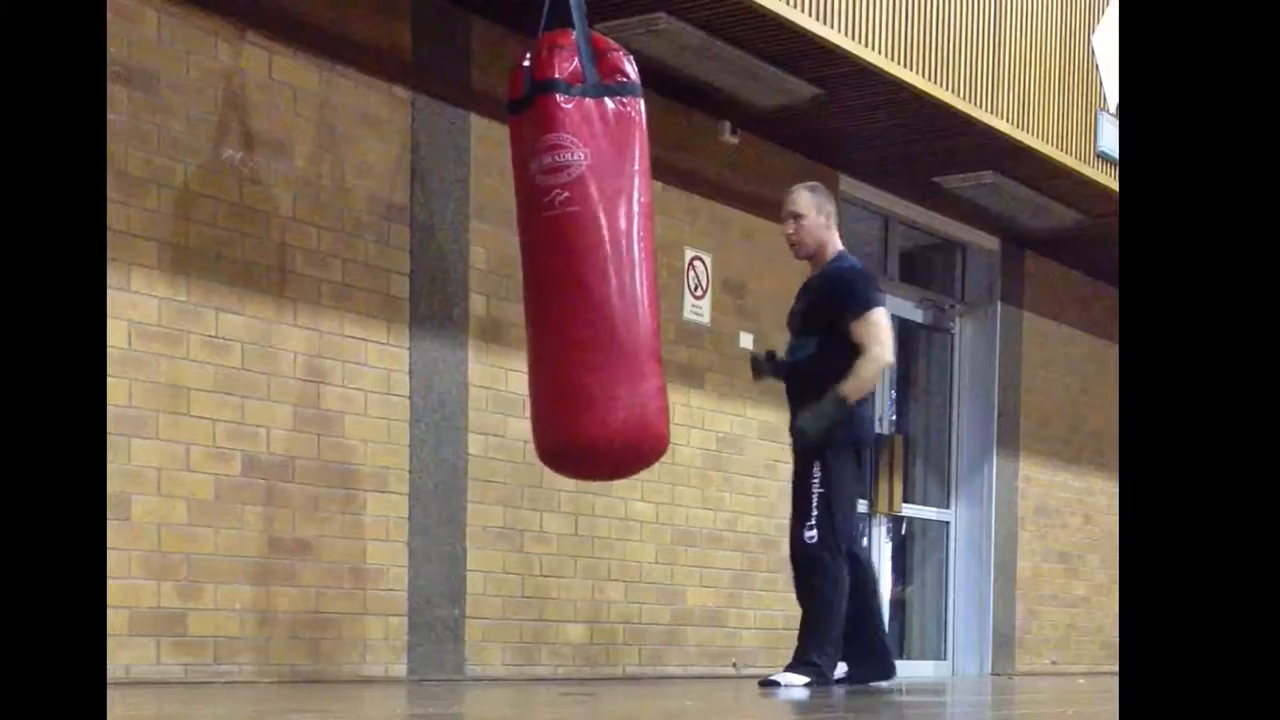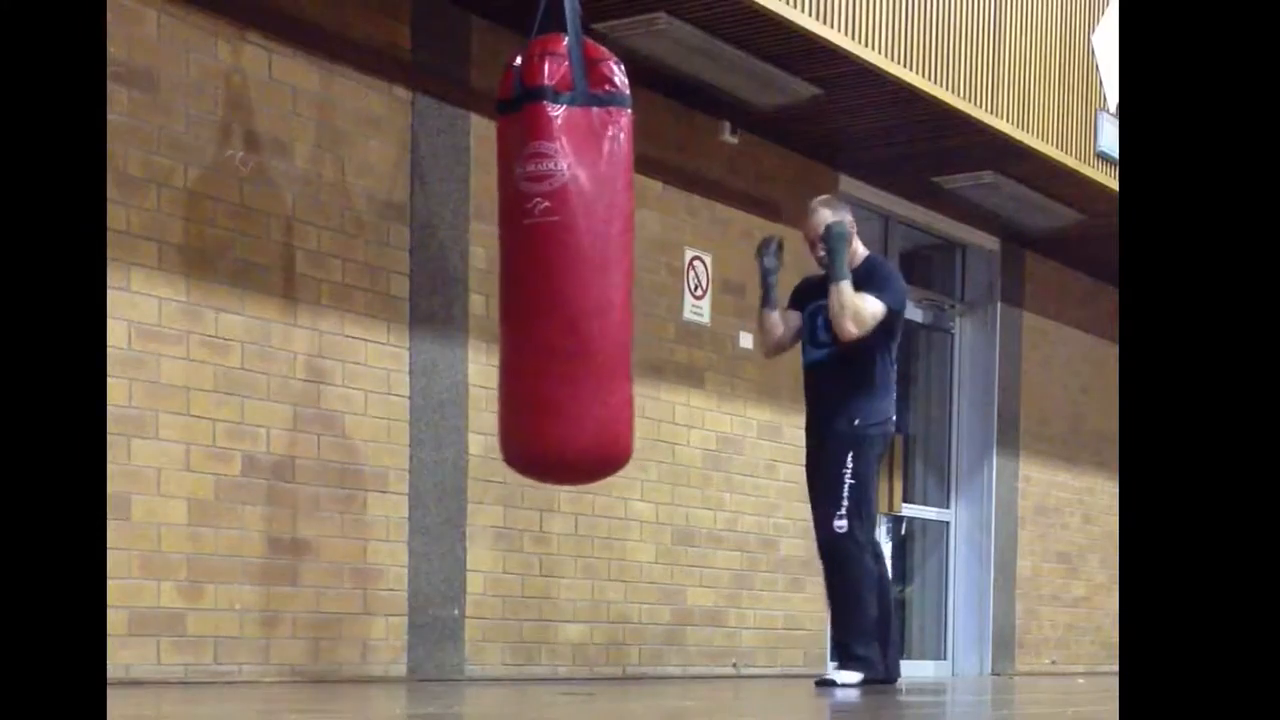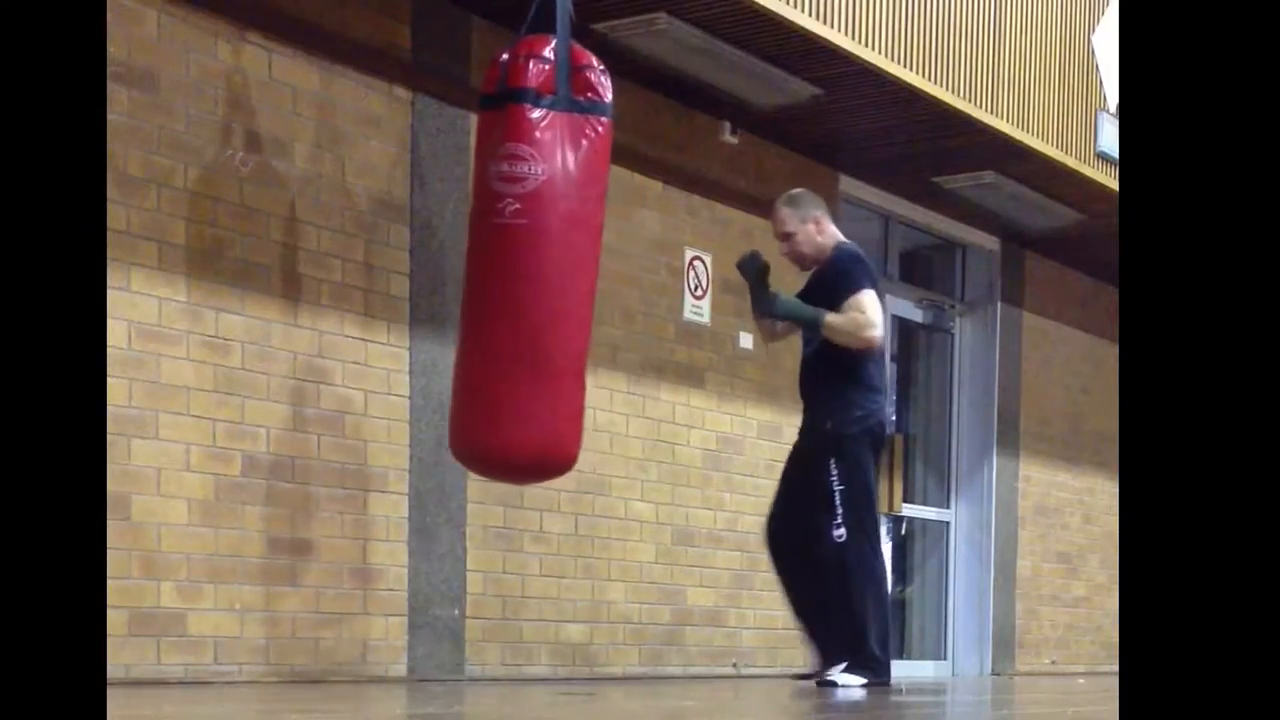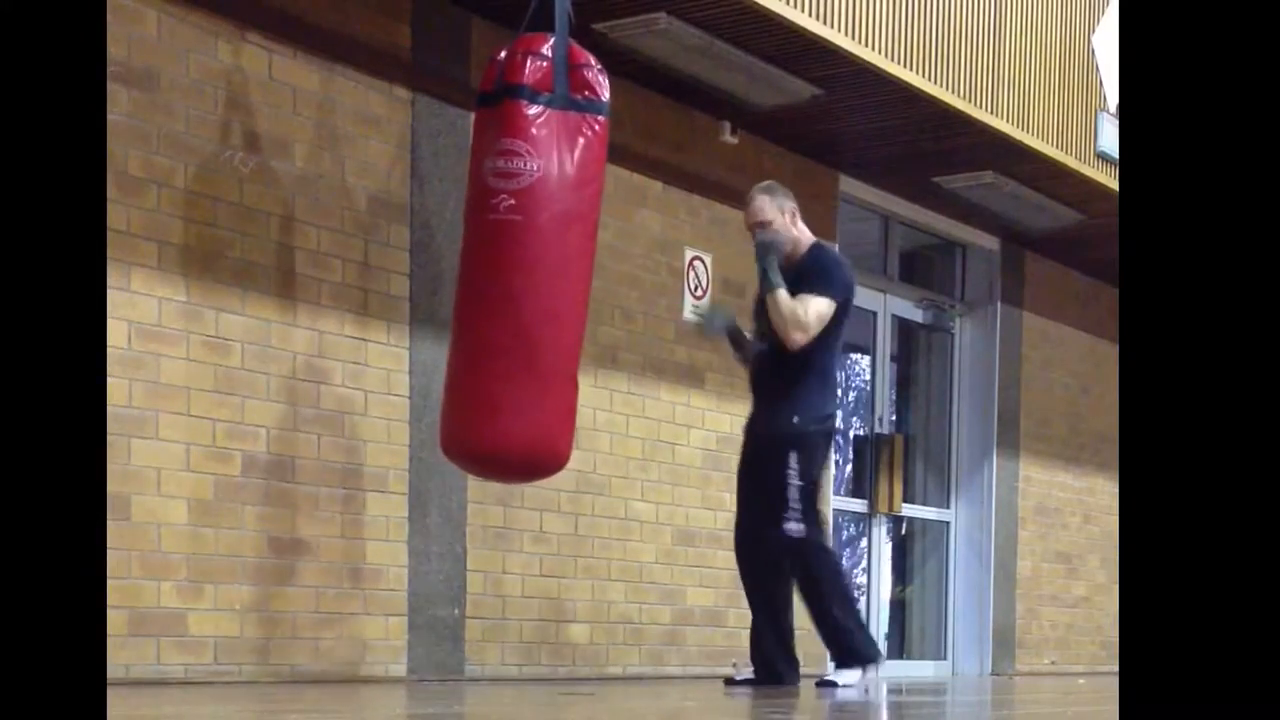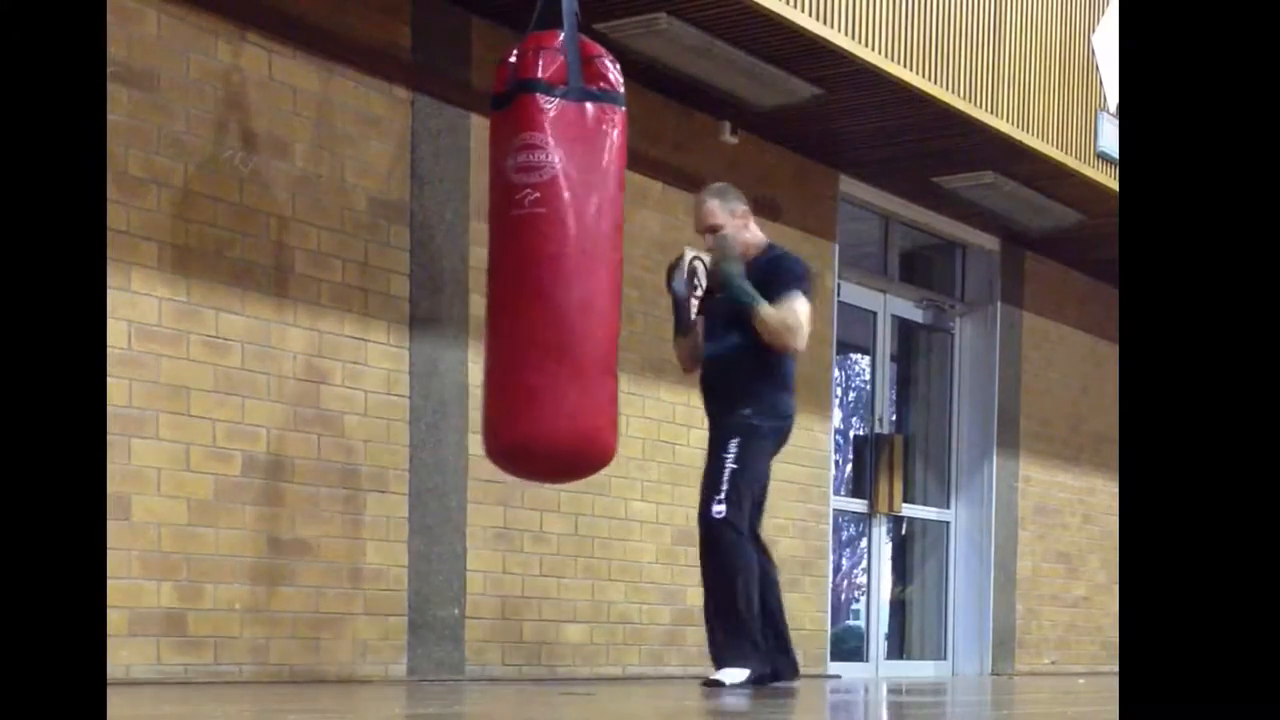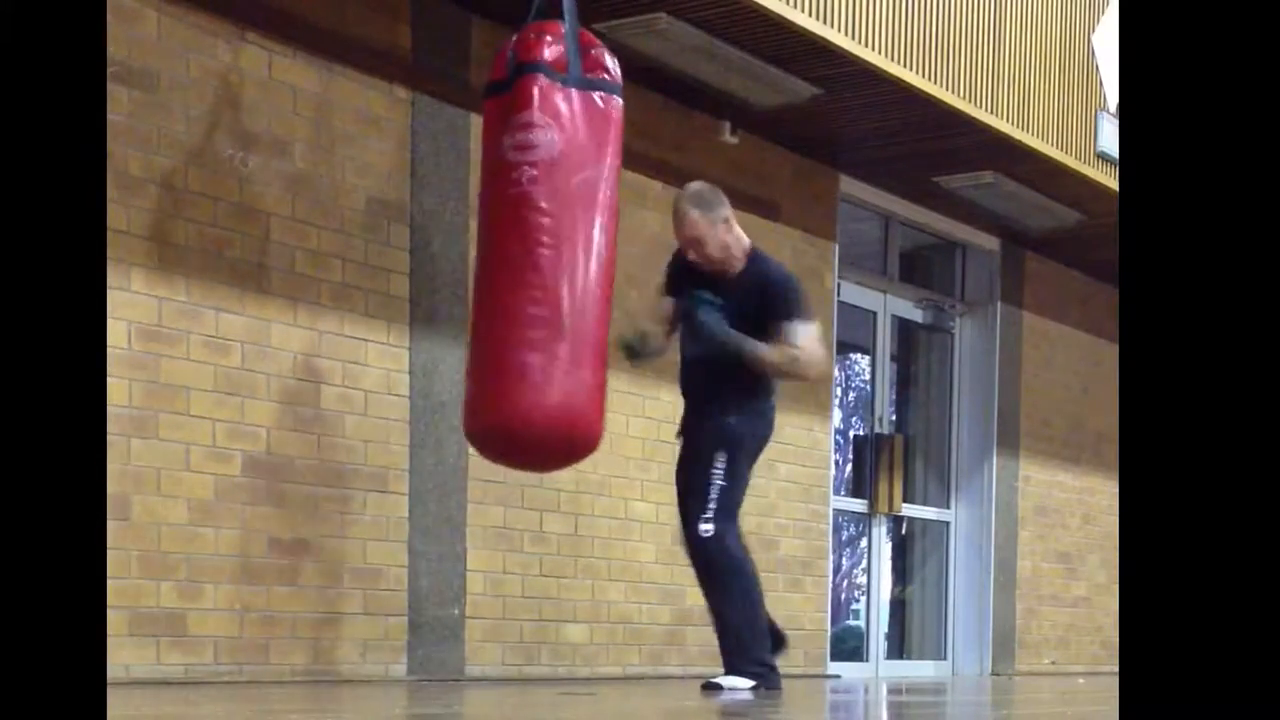
dt=0.4s
person 1, frame 1
left shoulder: (849, 278)
right shoulder: (810, 287)
left elbow: (880, 354)
left wrist: (826, 409)
right wrist: (778, 367)
left hip: (836, 433)
right hip: (821, 433)
left knee: (815, 546)
right knee: (837, 545)
left ankle: (814, 661)
right ankle: (869, 655)
person 1, frame 2
left shoulder: (880, 277)
right shoulder: (811, 287)
left elbow: (849, 326)
right elbow: (772, 343)
left wrist: (840, 259)
right wrist: (768, 280)
left hip: (858, 426)
right hip: (823, 427)
left knee: (842, 535)
right knee: (853, 542)
left ankle: (861, 657)
right ankle: (881, 657)
person 1, frame 3
left shoulder: (847, 264)
right shoulder: (823, 275)
left elbow: (871, 331)
right elbow: (772, 329)
left wrist: (801, 312)
right wrist: (758, 286)
left hip: (848, 425)
right hip: (824, 425)
left knee: (848, 543)
right knee: (786, 535)
left ankle: (870, 662)
right ankle: (837, 647)
person 1, frame 4
left shoulder: (825, 267)
right shoulder: (774, 279)
left elbow: (796, 334)
left wrist: (770, 270)
right wrist: (733, 331)
left hip: (801, 420)
right hip: (766, 420)
left knee: (796, 535)
right knee: (754, 539)
left ankle: (857, 653)
right ankle: (774, 661)
person 1, frame 5
left shoulder: (783, 268)
right shoulder: (727, 280)
left elbow: (794, 337)
right elbow: (689, 360)
left wrist: (739, 292)
right wrist: (680, 304)
left hip: (755, 417)
right hip: (731, 419)
left knee: (721, 522)
right knee: (740, 535)
left ankle: (743, 655)
right ankle: (774, 656)
person 1, frame 6
left shoulder: (772, 281)
right shoulder: (685, 264)
left elbow: (811, 363)
right elbow: (662, 326)
left wrist: (738, 345)
right wrist: (641, 342)
left hip: (736, 422)
right hip: (701, 421)
left knee: (710, 535)
right knee: (709, 536)
left ankle: (752, 664)
right ankle: (763, 640)
